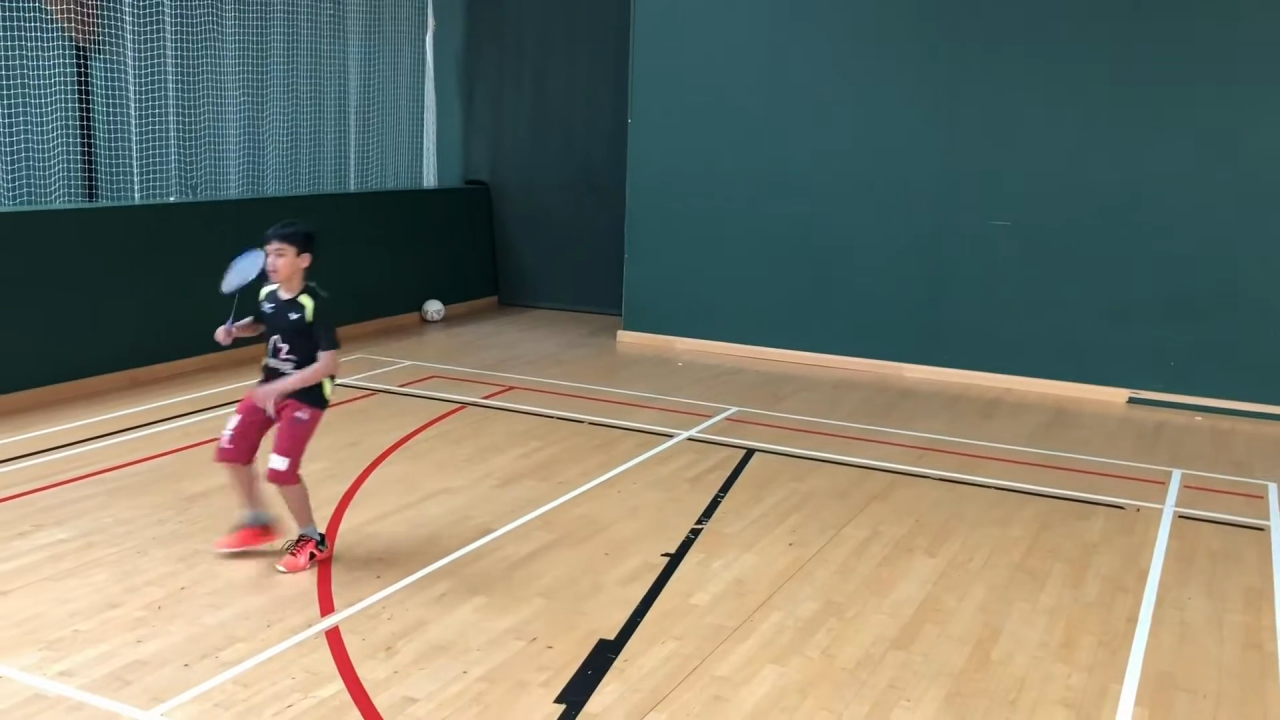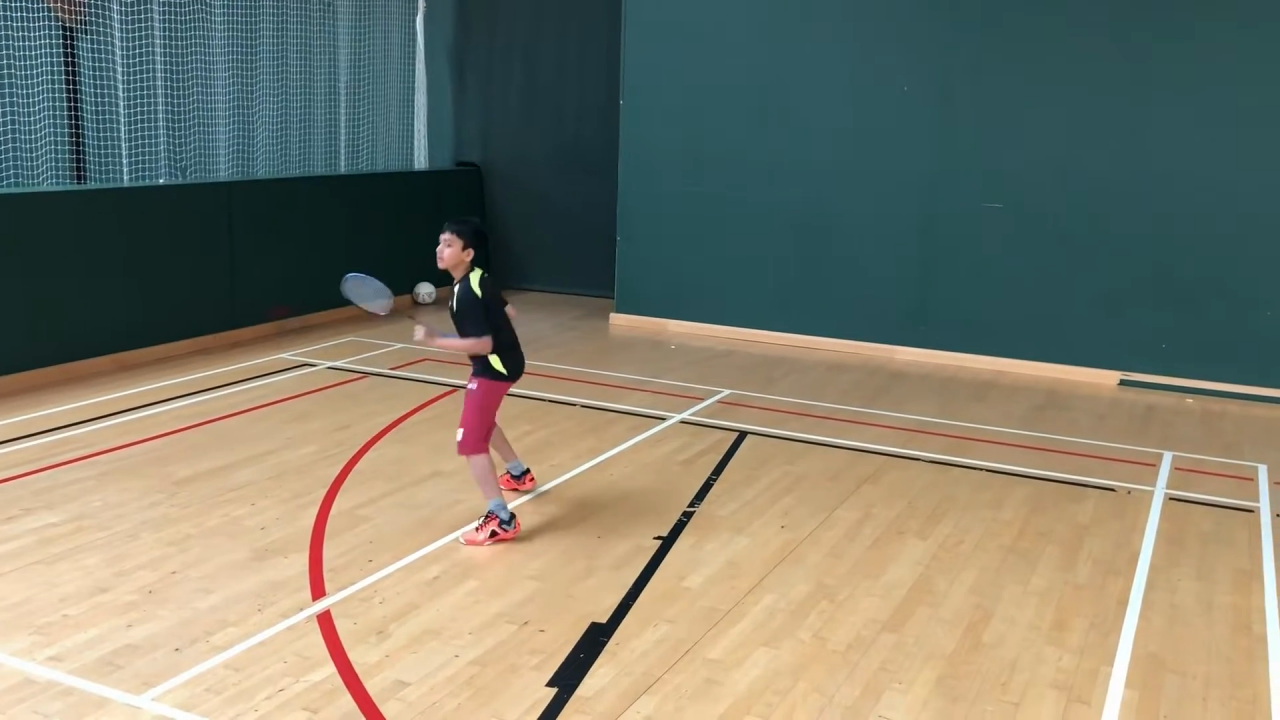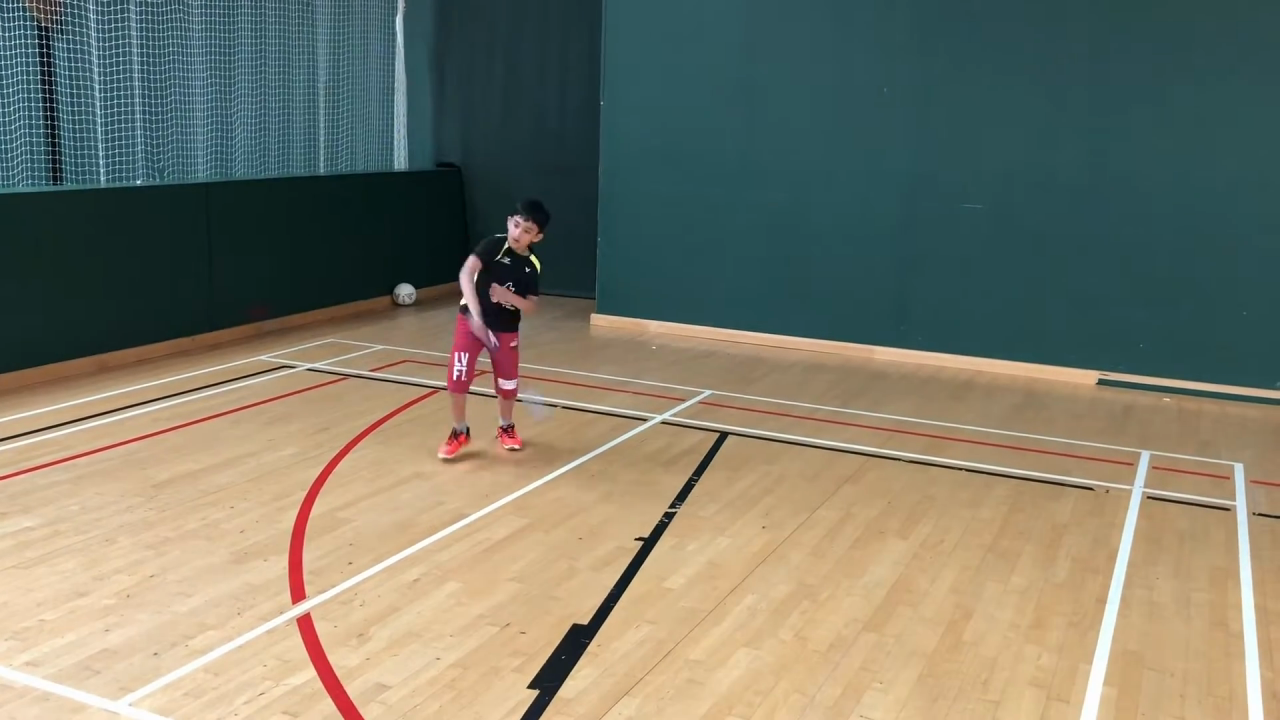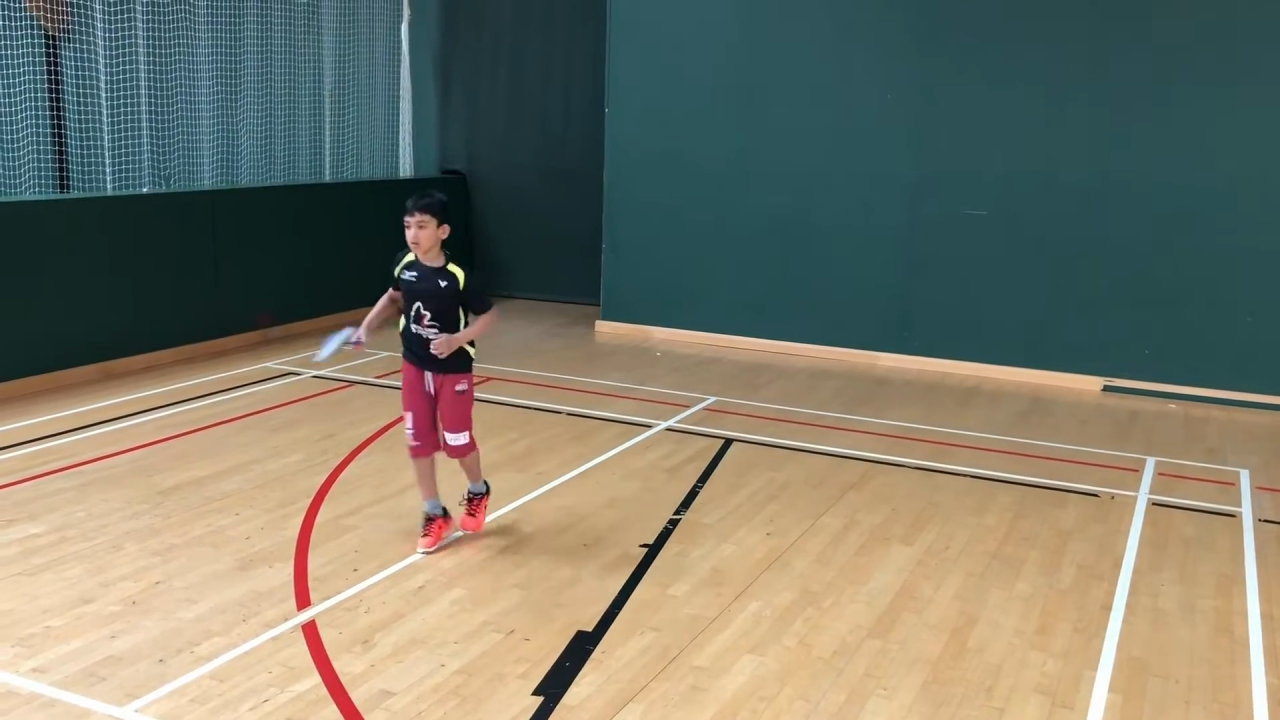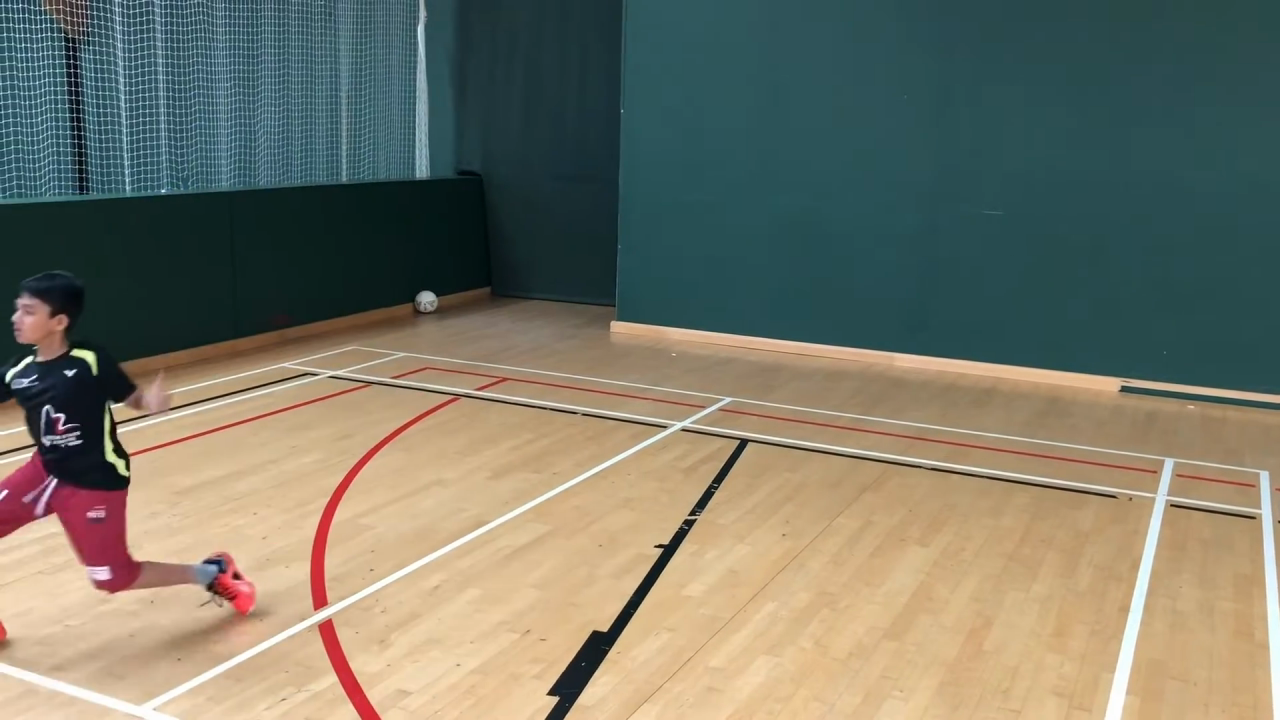
dt=1s
person 1, frame 1
left shoulder: (315, 306)
right shoulder: (268, 295)
left elbow: (329, 363)
left wrist: (281, 387)
right wrist: (234, 330)
left hip: (303, 396)
right hip: (270, 390)
left knee: (281, 468)
right knee: (231, 450)
left ankle: (312, 539)
right ankle: (256, 521)
person 1, frame 2
left shoulder: (465, 293)
right shoulder: (478, 280)
left elbow: (482, 345)
right elbow: (507, 313)
left wrist: (434, 341)
left hip: (494, 370)
right hip: (504, 364)
left knee: (470, 442)
right knee: (481, 424)
left ankle: (500, 518)
right ankle: (519, 472)
person 1, frame 3
left shoulder: (532, 265)
right shoulder: (494, 245)
left elbow: (530, 306)
right elbow: (467, 271)
left wrist: (510, 297)
right wrist: (474, 307)
left hip: (505, 328)
right hip: (472, 319)
left knee: (507, 386)
right knee: (457, 381)
left ankle: (505, 427)
right ankle: (459, 430)
person 1, frame 4
left shoulder: (458, 276)
right shoulder: (404, 265)
left elbow: (487, 317)
left wrist: (456, 339)
right wrist: (367, 324)
left hip: (452, 369)
right hip: (414, 365)
left knee: (459, 441)
right knee: (419, 443)
left ankle: (477, 489)
right ankle: (436, 515)
person 1, frame 5
left shoulder: (91, 362)
left elbow: (138, 397)
left wrist: (158, 399)
left hip: (96, 482)
right hip: (47, 471)
left knee: (114, 577)
left ankle: (214, 572)
